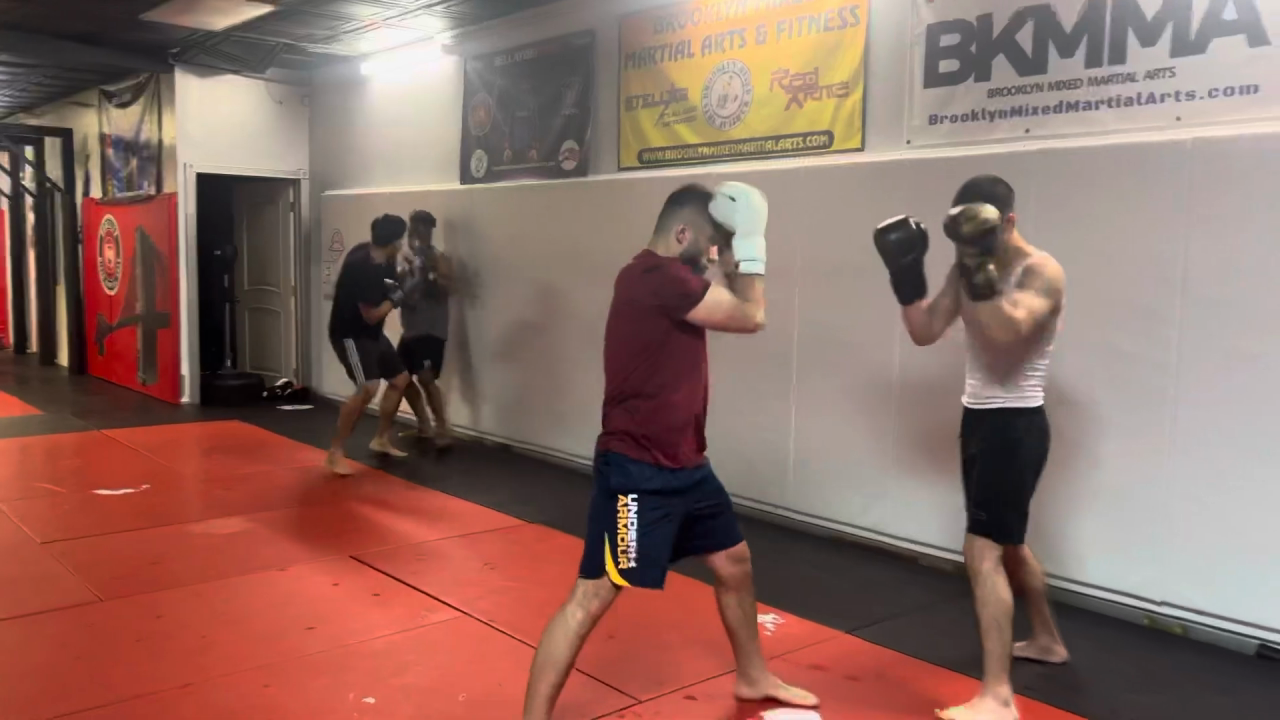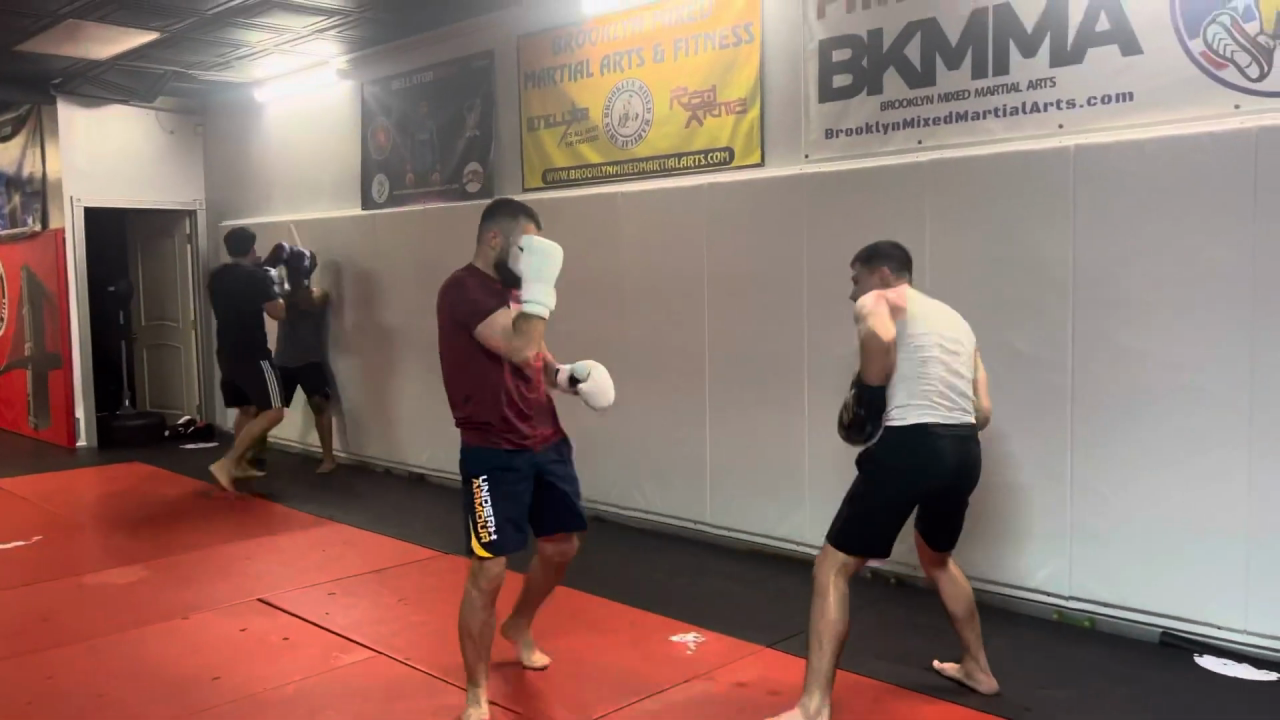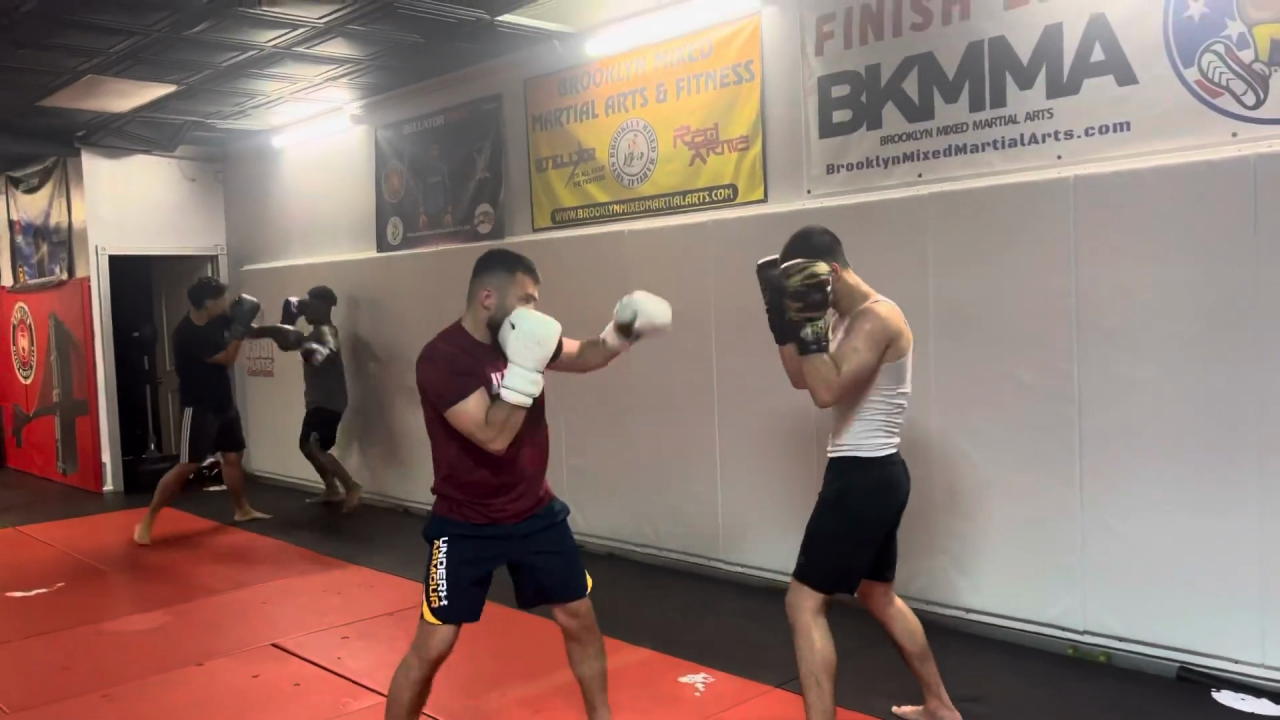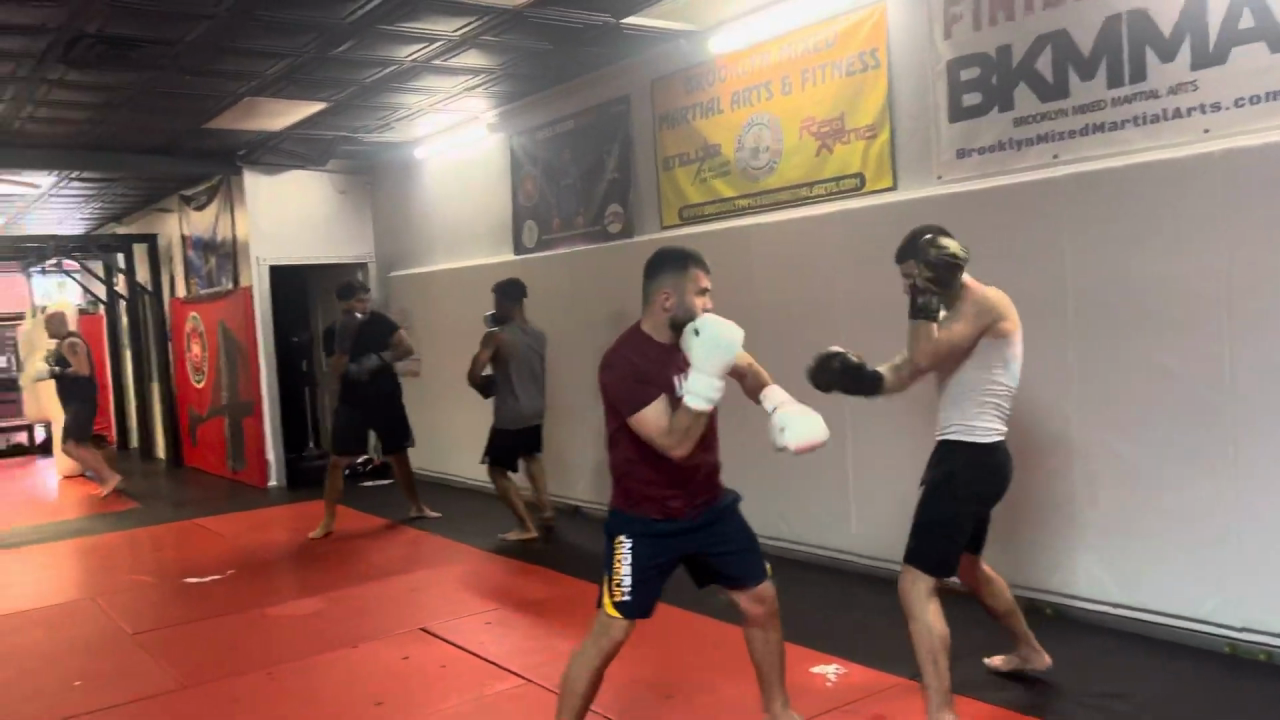
dt=1s
person 1, frame 1
left shoulder: (1042, 272)
right shoulder: (968, 267)
left elbow: (1005, 336)
right elbow: (924, 330)
left wrist: (979, 271)
right wrist: (904, 268)
left hip: (1015, 427)
right hip: (978, 420)
left knee: (982, 554)
right knee: (1008, 544)
right ankle: (1047, 641)
person 1, frame 2
left shoulder: (877, 303)
right shoulder: (955, 320)
left elbow: (880, 339)
right elbow: (982, 413)
left wrist: (867, 398)
left hip: (910, 448)
right hip: (961, 450)
left knee: (833, 569)
right knee: (937, 560)
right ankle: (977, 669)
person 1, frame 3
left shoulder: (876, 318)
right shoulder: (842, 314)
left elbow: (826, 392)
right elbow: (801, 377)
left wrist: (805, 319)
right wrist: (785, 315)
left hip: (864, 478)
right hip: (864, 475)
left knee: (804, 604)
right knee: (879, 597)
person 1, frame 4
left shoulder: (984, 301)
right shoulder: (962, 310)
left elbow: (925, 357)
right elbow: (905, 370)
left wrist: (927, 296)
right wrist: (855, 374)
left hip: (966, 460)
right hip: (978, 459)
left knee: (915, 586)
right knee: (965, 562)
right ankle: (1029, 651)
person 2, frame 1
left shoulder: (677, 282)
right shoulder: (654, 277)
left elbow: (744, 315)
right elbow: (748, 317)
left wrist: (738, 254)
right wrist: (749, 242)
left hip: (686, 464)
right hip: (637, 468)
left knee: (735, 565)
right knee: (592, 598)
person 2, frame 2
left shoulder: (515, 287)
right shoulder: (464, 290)
right elbow: (520, 349)
left wrist: (572, 376)
right wrist: (539, 286)
left hip: (546, 442)
right hip: (494, 454)
left knee: (562, 548)
right knee: (488, 573)
left ankle: (518, 633)
person 2, frame 3
left shoulder: (520, 338)
right shoulder: (441, 358)
left elbow: (586, 357)
right elbow: (495, 437)
left wrist: (623, 329)
right wrist: (525, 366)
left hip: (535, 512)
right hip: (466, 524)
left knee: (579, 619)
right knee: (433, 645)
person 2, frame 4
left shoulder: (696, 334)
right shoulder: (624, 363)
left elbow: (747, 370)
right elbow: (677, 443)
left wrist: (783, 405)
right wrist: (706, 373)
left hip: (709, 505)
right hip: (645, 519)
left knee: (762, 604)
right knee: (609, 633)
person 3, frame 1
left shoulder: (363, 253)
right shoulder: (367, 272)
right elbow: (371, 316)
left wrist: (387, 285)
right wrist: (399, 294)
left hip: (370, 334)
right hip: (351, 335)
left knee: (399, 379)
right knee: (367, 388)
left ankle: (381, 440)
right ankle: (336, 452)
person 3, frame 2
left shoulder: (216, 276)
right shoulder: (255, 276)
right elbow: (278, 313)
right wrist: (275, 284)
left hip: (227, 354)
right hip: (252, 355)
left knee: (247, 408)
right knee: (273, 412)
left ankle: (238, 464)
right ankle: (227, 463)
person 3, frame 3
left shoulder: (217, 320)
right shoulder: (188, 334)
right elbow: (228, 357)
right wrist: (241, 324)
left hip: (223, 402)
right hip: (198, 407)
left knee: (233, 457)
right knee: (187, 466)
left ankle: (242, 509)
right ankle: (146, 523)
person 3, frame 4
left shoulder: (380, 321)
right shoulder: (335, 331)
left elbow: (407, 349)
right elbow: (337, 370)
left wrist: (378, 358)
right wrist: (343, 342)
left hip: (387, 401)
right hip: (352, 404)
left knee: (399, 456)
right knee: (338, 461)
left ankle: (417, 507)
right ankle: (328, 520)
person 4, frame 1
left shoulder: (438, 258)
right shoulder: (411, 261)
left elbow: (446, 286)
right elbow: (404, 289)
left wrist: (425, 274)
left hip: (431, 331)
right hip: (411, 329)
left knee: (425, 378)
left ankle: (444, 431)
right ankle: (424, 426)
person 4, frame 2
left shoulder: (319, 294)
right shoulder: (285, 292)
left elbow: (305, 304)
left wrist: (302, 278)
left hip: (311, 360)
right hip: (283, 360)
left knee: (318, 403)
left ankle: (329, 457)
person 4, frame 3
left shoulder: (325, 331)
right shoulder: (317, 331)
left elbow: (331, 348)
left wrist: (323, 351)
left hip: (328, 402)
right hip: (317, 401)
left knee: (315, 448)
right knee: (309, 446)
left ankle: (352, 487)
right ankle: (332, 489)
person 4, frame 4
left shoulder: (494, 337)
right shoulder: (539, 336)
left elbow: (474, 374)
left wrist: (483, 383)
left hip: (509, 416)
right hip: (534, 412)
left knee: (498, 471)
right knee: (530, 455)
left ankle: (528, 527)
right ankle: (544, 506)
